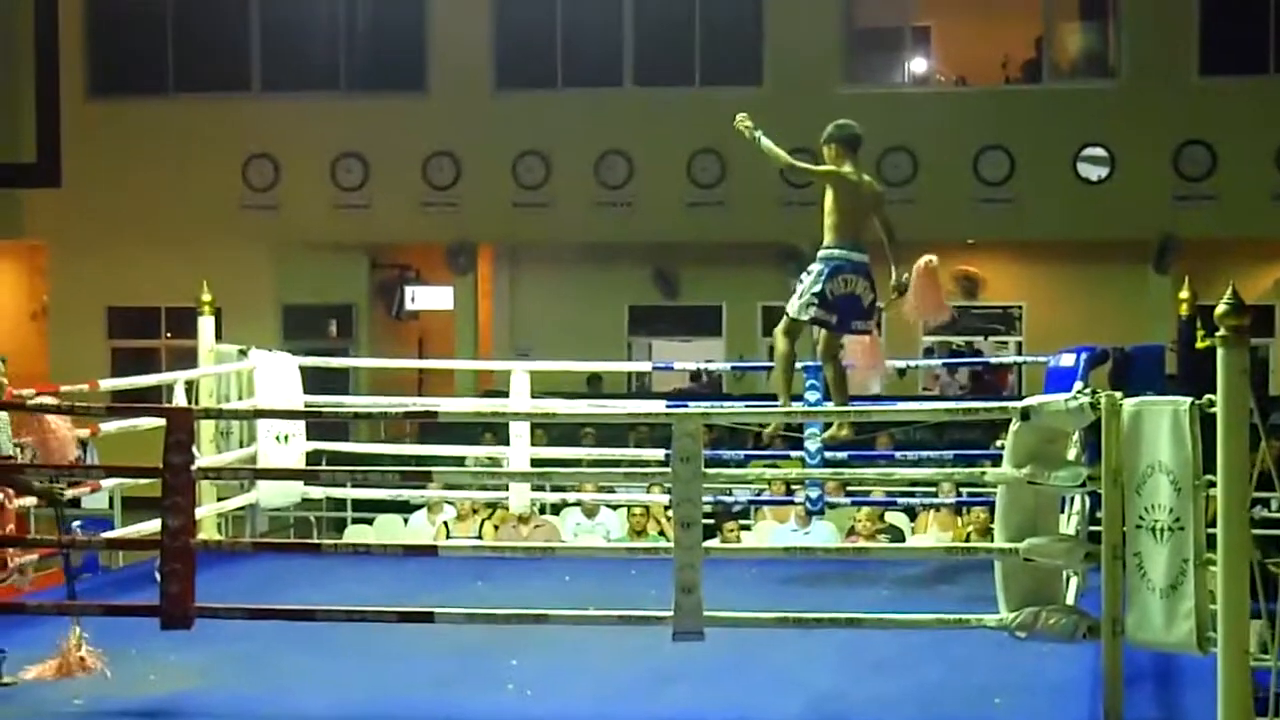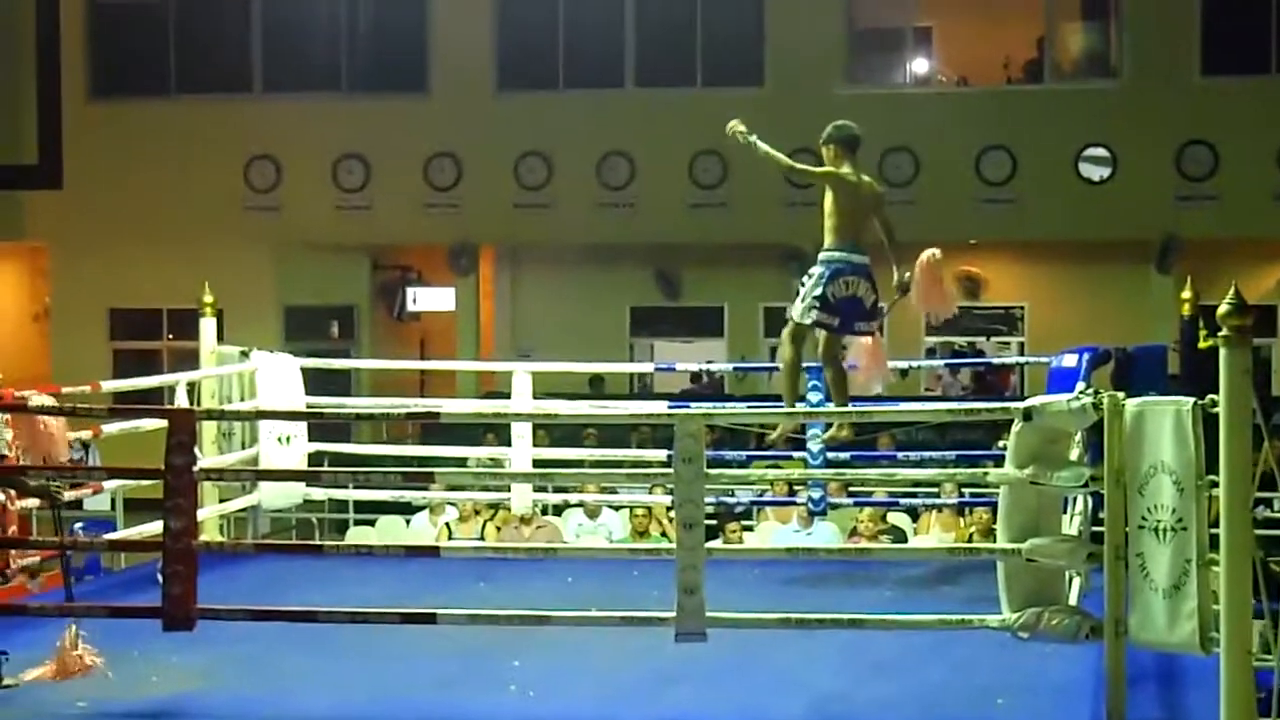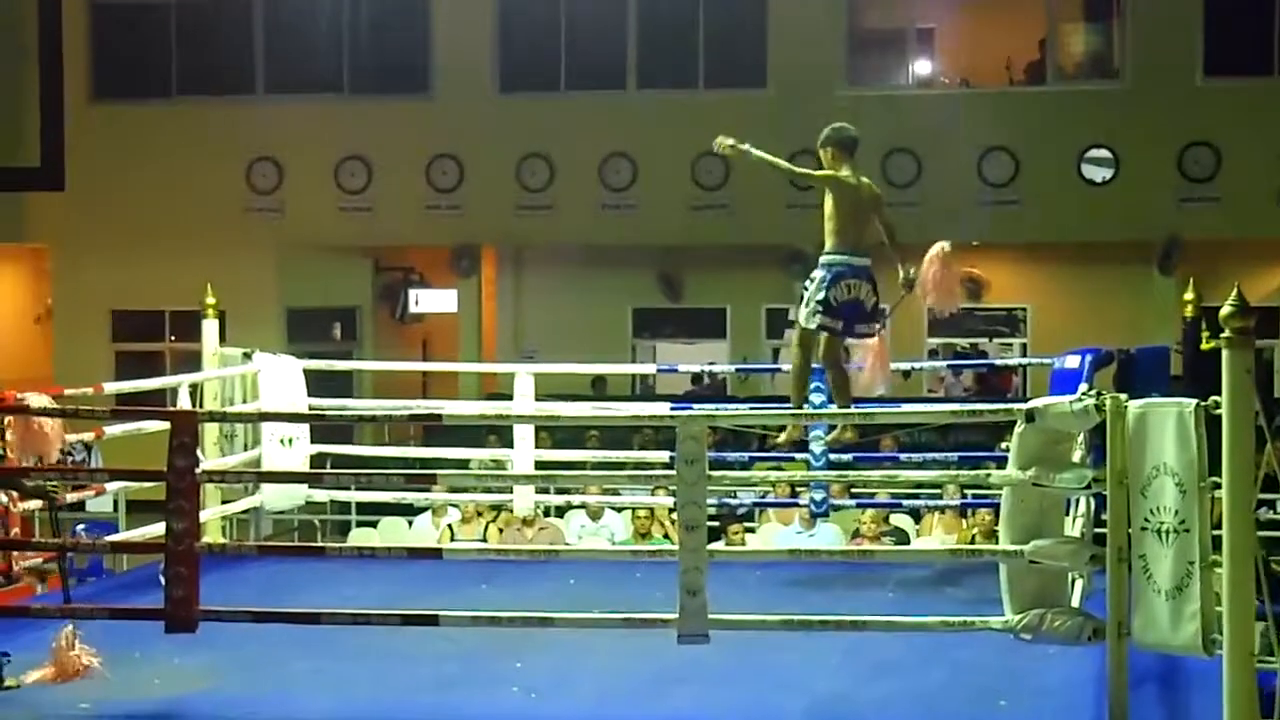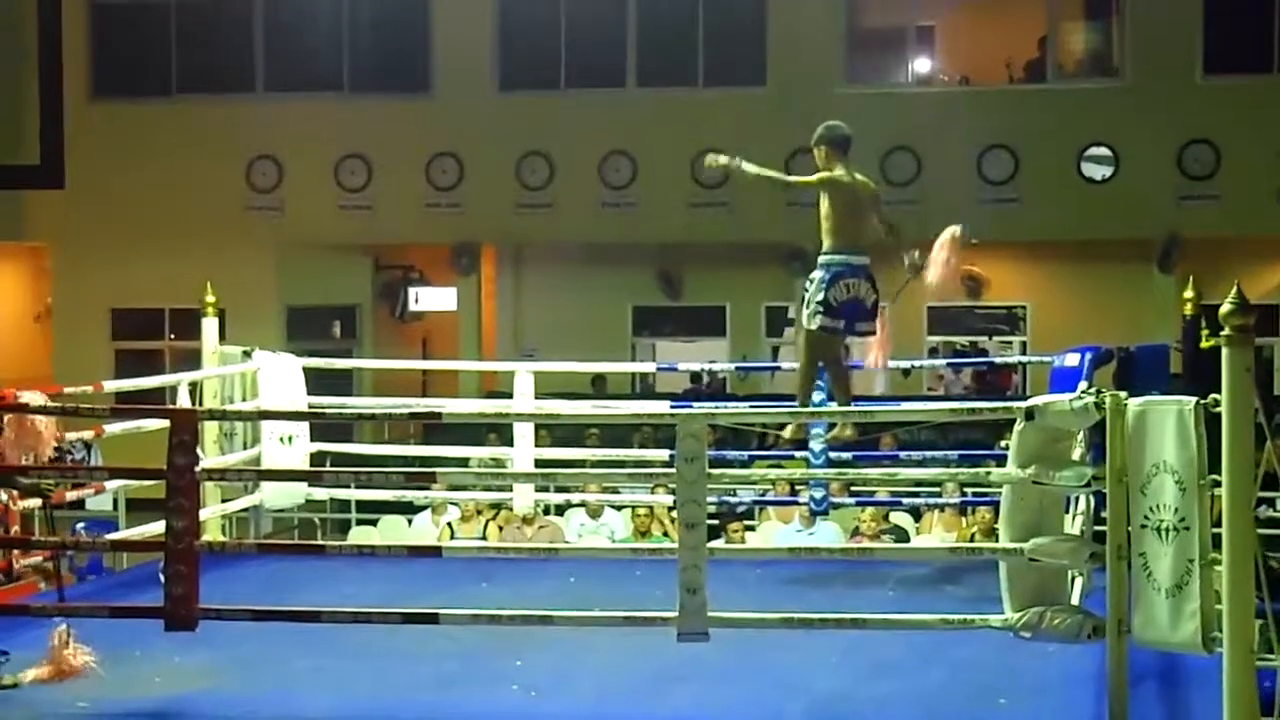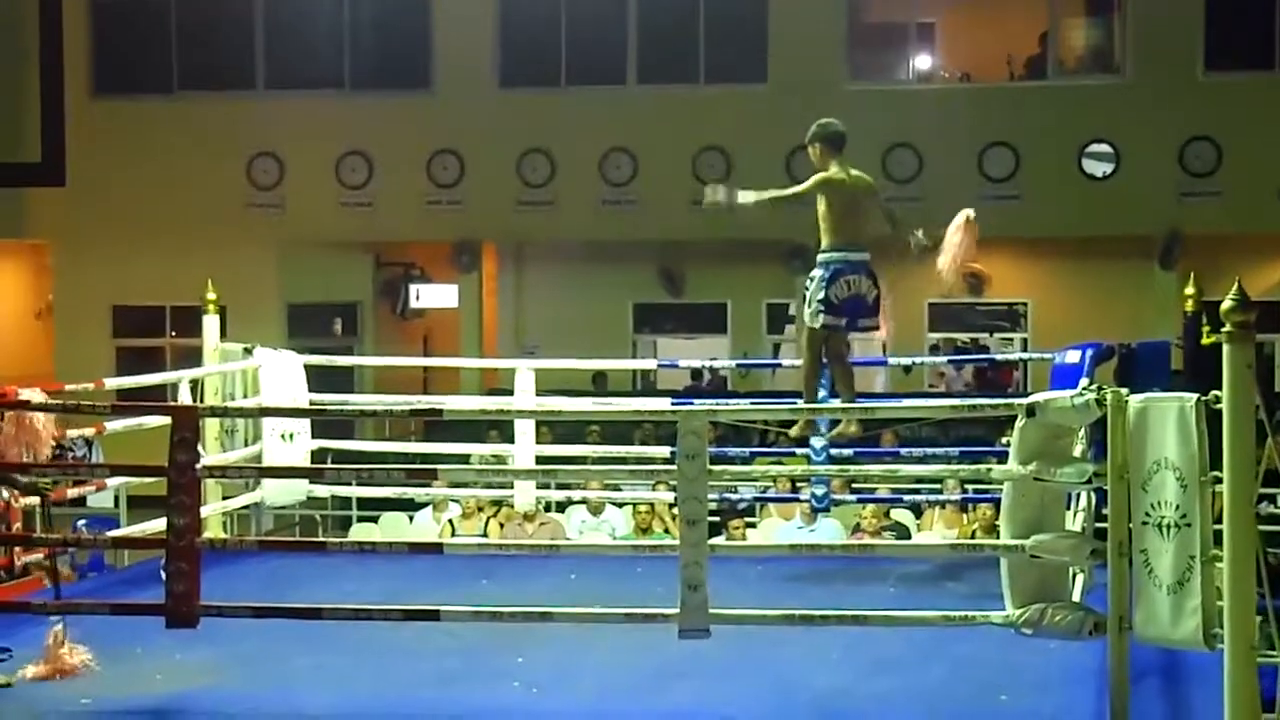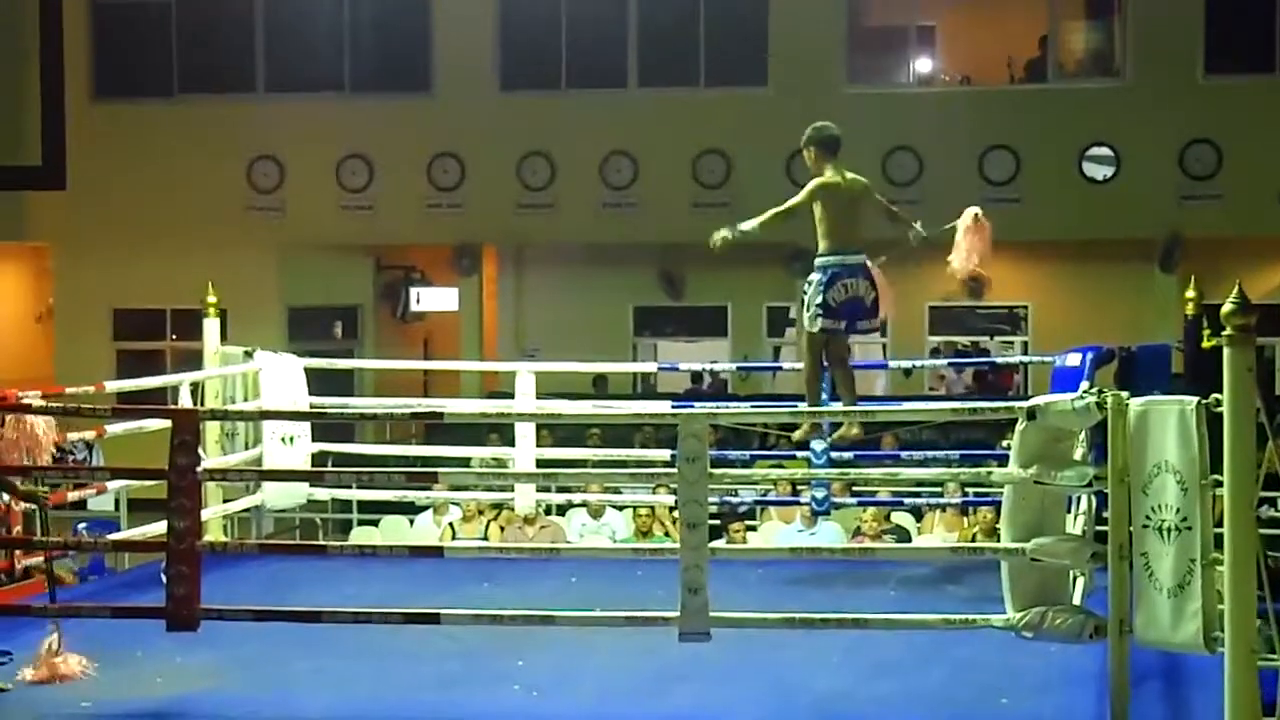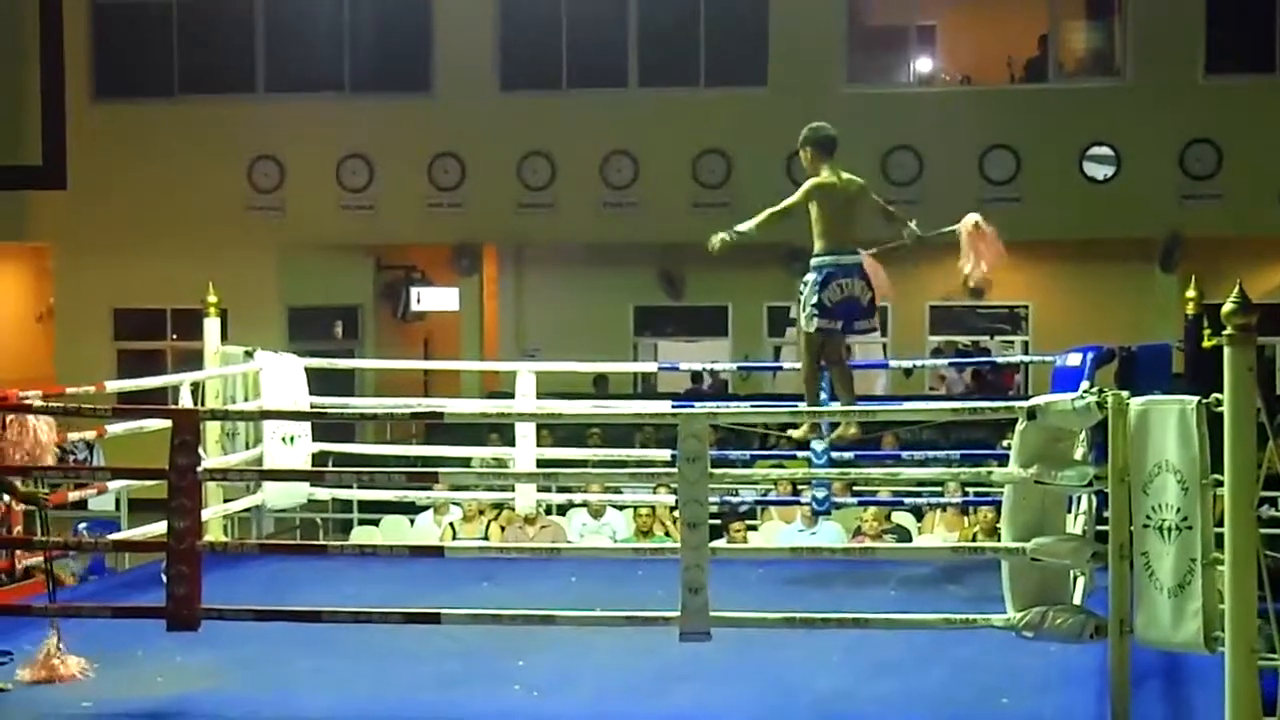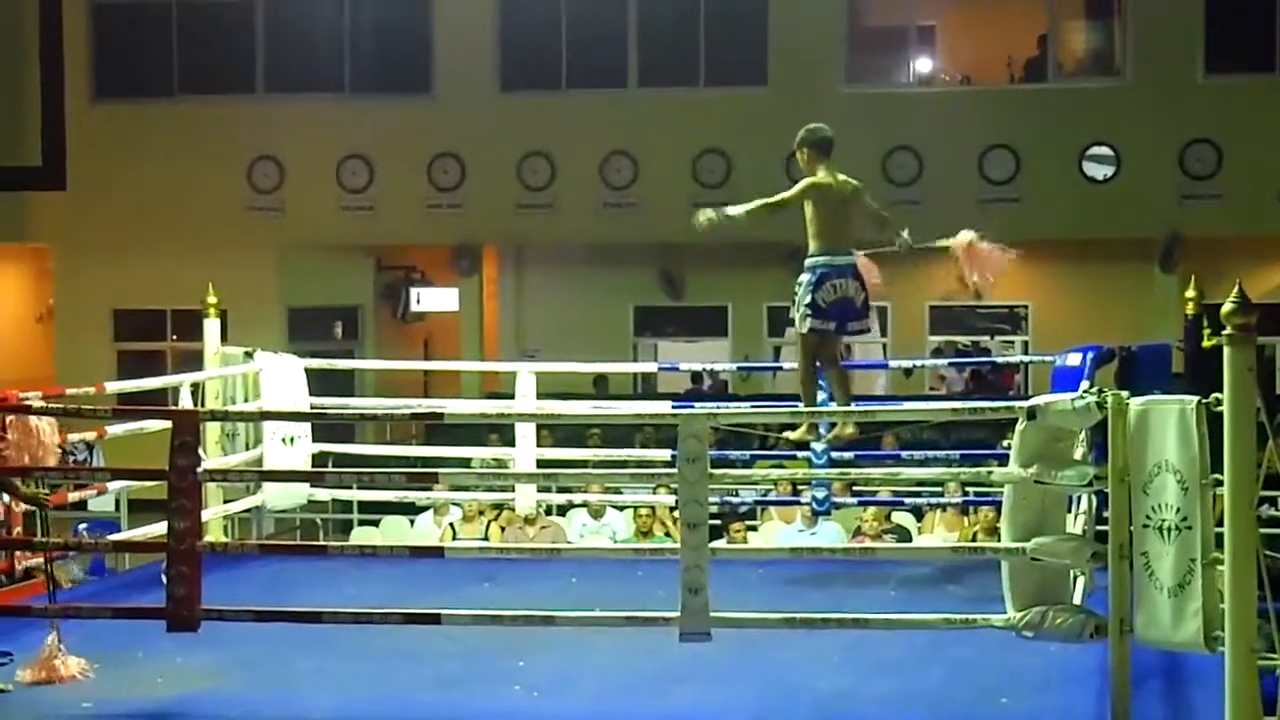
dt=0.1s
person 1, frame 1
left shoulder: (836, 176)
right shoulder: (872, 187)
left elbow: (792, 165)
right elbow: (887, 233)
left wrist: (756, 135)
right wrist: (896, 272)
left hip: (833, 265)
right hip: (858, 270)
left knee: (786, 331)
right knee: (829, 349)
left ankle: (784, 404)
right ankle: (842, 424)
person 1, frame 2
left shoulder: (835, 177)
right shoulder: (872, 188)
left elbow: (791, 167)
right elbow: (887, 232)
left wrist: (751, 139)
right wrist: (897, 271)
left hip: (833, 268)
right hip: (859, 272)
left knee: (792, 337)
right knee: (830, 351)
left ankle: (789, 411)
right ankle: (843, 424)
person 1, frame 3
left shoulder: (835, 180)
right shoulder: (872, 190)
left elbow: (790, 171)
right elbow: (887, 233)
left wrist: (745, 150)
right wrist: (903, 267)
left hip: (835, 271)
right hip: (861, 274)
left knee: (802, 344)
right knee: (831, 353)
left ankle: (796, 422)
right ankle: (845, 426)
person 1, frame 4
left shoulder: (830, 181)
right shoulder: (866, 187)
left elbow: (784, 181)
right elbow: (885, 226)
left wrist: (737, 164)
right wrist: (907, 254)
left hip: (834, 271)
right hip: (859, 273)
left knee: (809, 347)
right knee: (831, 352)
left ankle: (800, 421)
right ankle: (846, 423)
person 1, frame 5
left shoulder: (826, 180)
right shoulder: (864, 182)
left elbow: (782, 197)
right elbow: (888, 215)
left wrist: (735, 197)
right wrist: (911, 236)
left hip: (834, 268)
right hip: (859, 269)
left knee: (811, 345)
right knee: (835, 349)
left ankle: (808, 420)
right ankle: (850, 419)
person 1, frame 6
left shoulder: (822, 185)
right shoulder: (859, 184)
left elbow: (783, 212)
right elbow: (889, 210)
left wrist: (739, 230)
right wrist: (912, 228)
left hip: (832, 272)
right hip: (857, 272)
left knee: (812, 350)
right knee: (837, 352)
left ankle: (812, 423)
right ankle: (851, 422)
person 1, frame 7
left shoulder: (818, 185)
right shoulder: (855, 184)
left elbow: (781, 212)
right elbow: (884, 208)
left wrist: (736, 232)
right wrist: (907, 227)
left hip: (827, 272)
right hip: (853, 271)
left knee: (810, 351)
right knee: (833, 352)
left ankle: (811, 423)
right ankle: (848, 422)
person 1, frame 8
left shoulder: (813, 185)
right shoulder: (851, 186)
left elbow: (772, 204)
right elbow: (876, 216)
left wrist: (724, 214)
right wrist: (900, 237)
left hip: (822, 273)
right hip: (848, 273)
left knee: (807, 352)
right knee: (829, 353)
left ankle: (810, 425)
right ankle: (846, 421)
